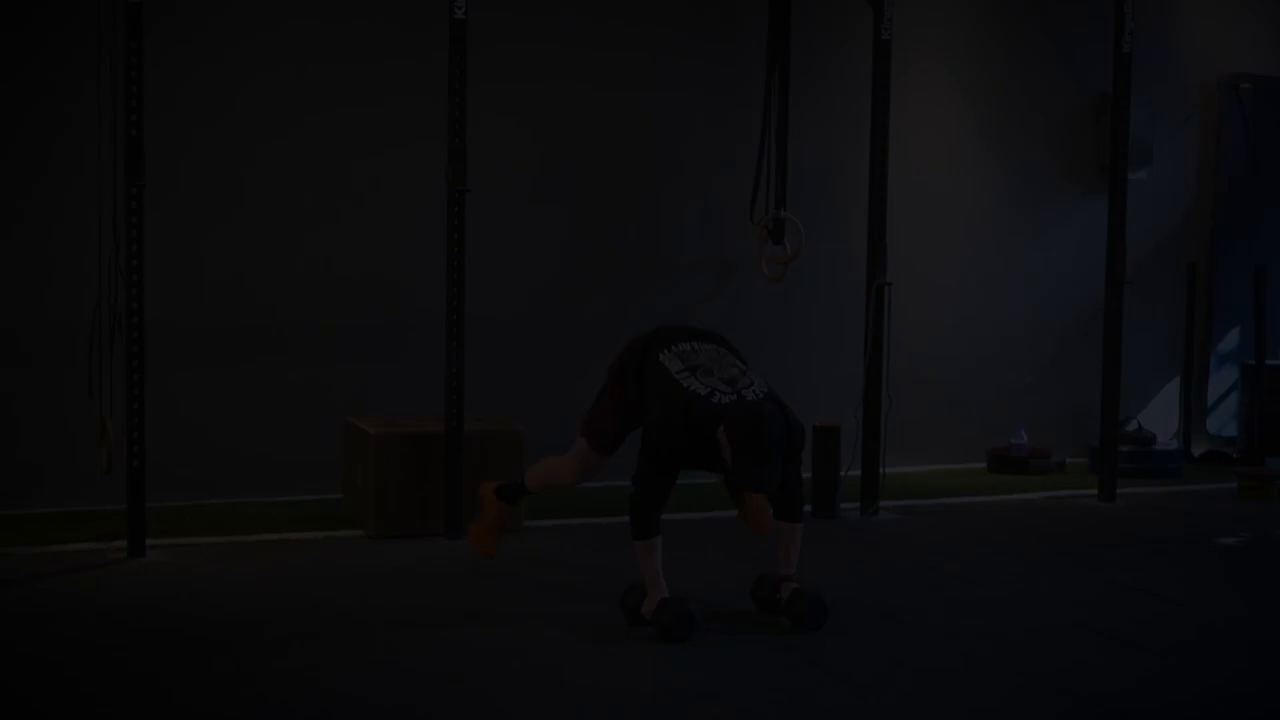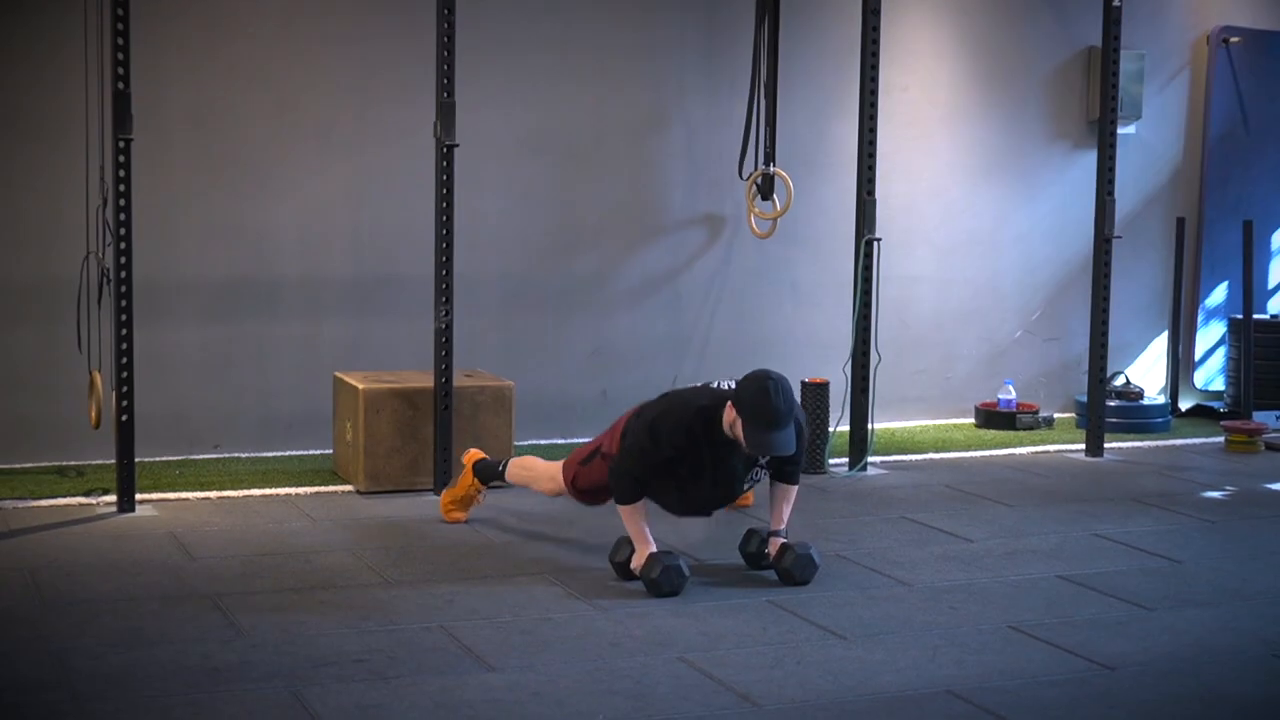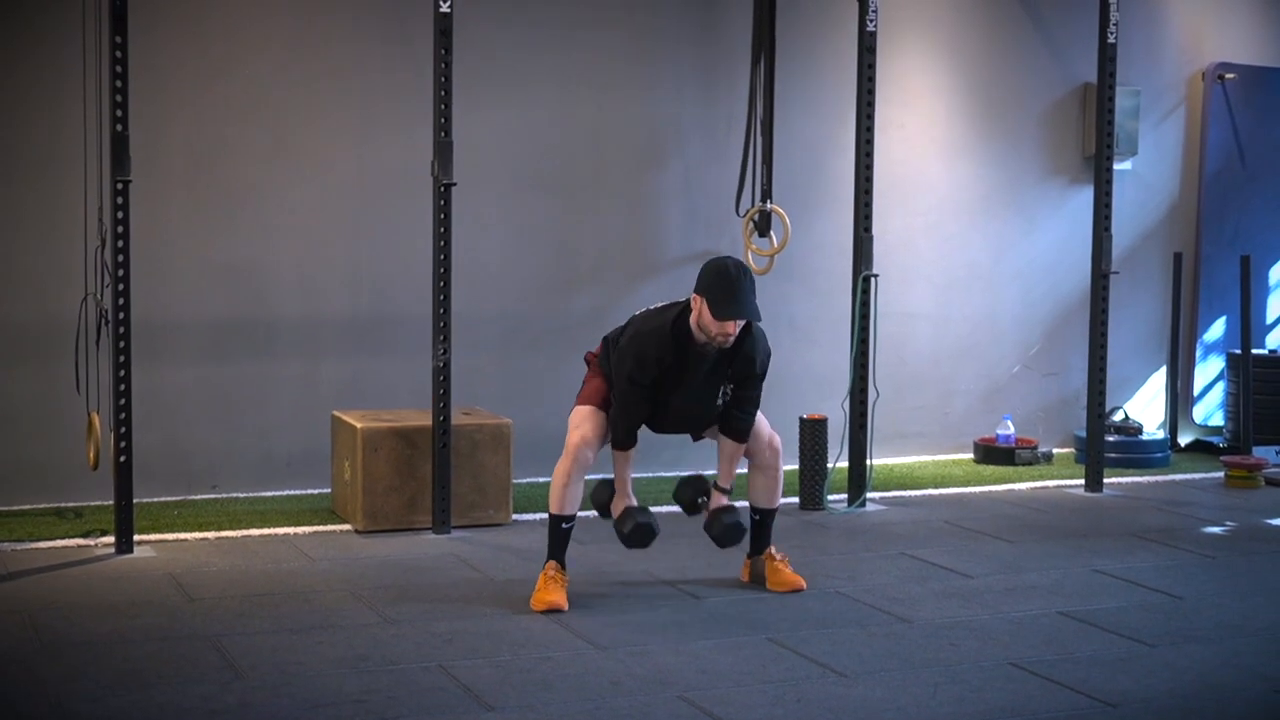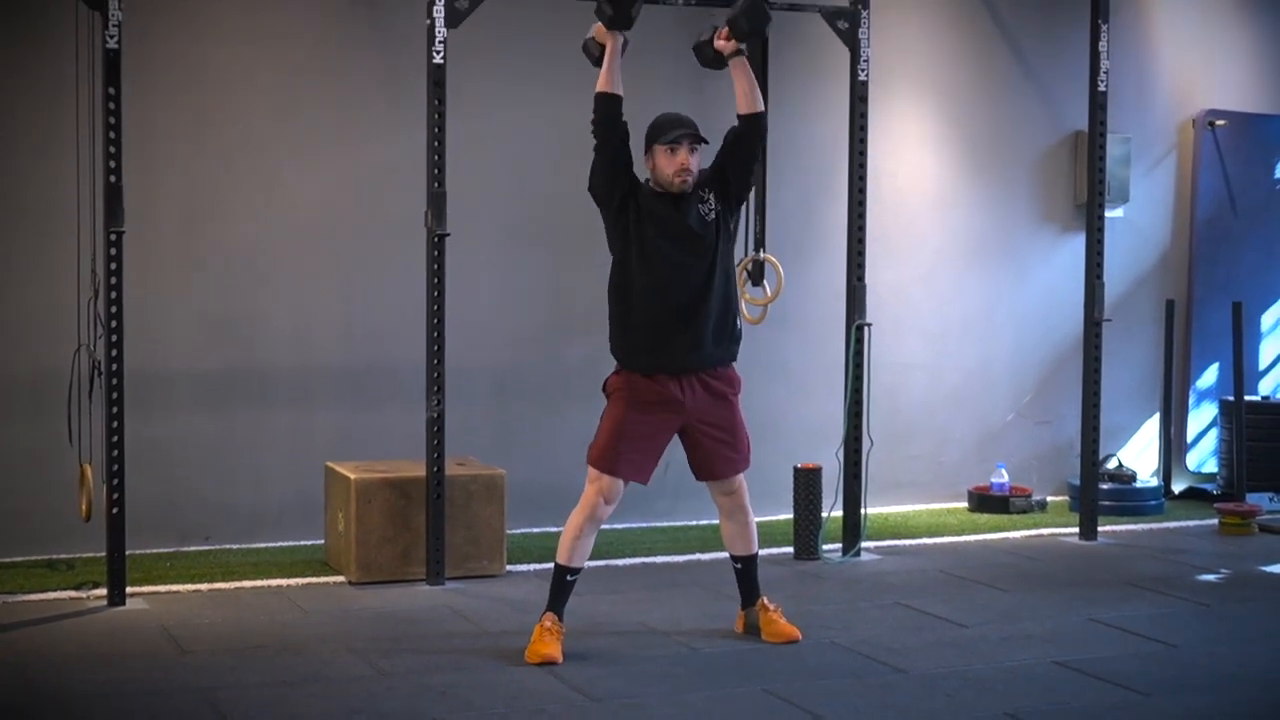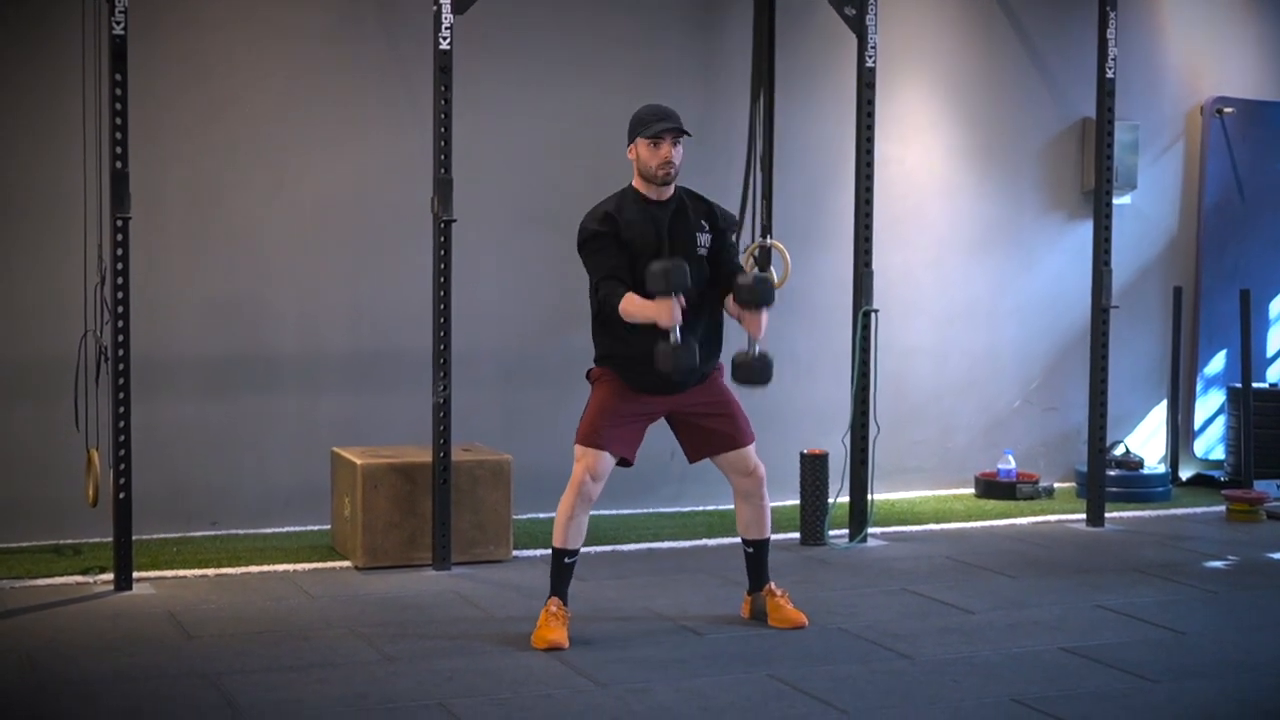
dt=1s
person 1, frame 1
left shoulder: (781, 428)
right shoulder: (673, 427)
left elbow: (790, 499)
right elbow: (644, 505)
left wrist: (789, 578)
right wrist: (656, 590)
right knee: (578, 467)
left ankle: (742, 492)
right ankle: (501, 498)
person 1, frame 2
left shoulder: (785, 417)
right shoulder: (679, 416)
left elbow: (788, 469)
right elbow: (625, 473)
left wrist: (777, 533)
right wrist: (643, 546)
right hip: (639, 448)
right knee: (555, 481)
left ankle: (733, 478)
right ankle: (480, 470)
person 1, frame 3
left shoulder: (752, 346)
right shoulder: (647, 336)
left elbow: (738, 420)
right elbow: (626, 420)
left wrist: (722, 490)
right wrist: (622, 493)
right hip: (618, 378)
left knee: (768, 446)
right knee: (580, 445)
left ankle: (760, 556)
right ankle: (554, 569)
person 1, frame 4
left shoulder: (719, 198)
right shoulder: (626, 203)
left elbow: (750, 133)
right elbow: (608, 133)
left wrist: (737, 60)
right wrist: (611, 50)
left hip: (712, 381)
right hip: (643, 383)
left knee: (734, 497)
right knee: (599, 499)
left ankle: (754, 609)
right ankle: (551, 620)
person 1, frame 5
left shoulder: (709, 216)
right shoulder: (606, 221)
left elbow: (727, 285)
right elbow: (612, 296)
left wrist: (748, 307)
right wrist: (653, 310)
left hip: (698, 375)
right hip: (626, 376)
left knee: (751, 475)
right knee: (586, 479)
left ankle: (761, 593)
right ankle: (556, 605)
